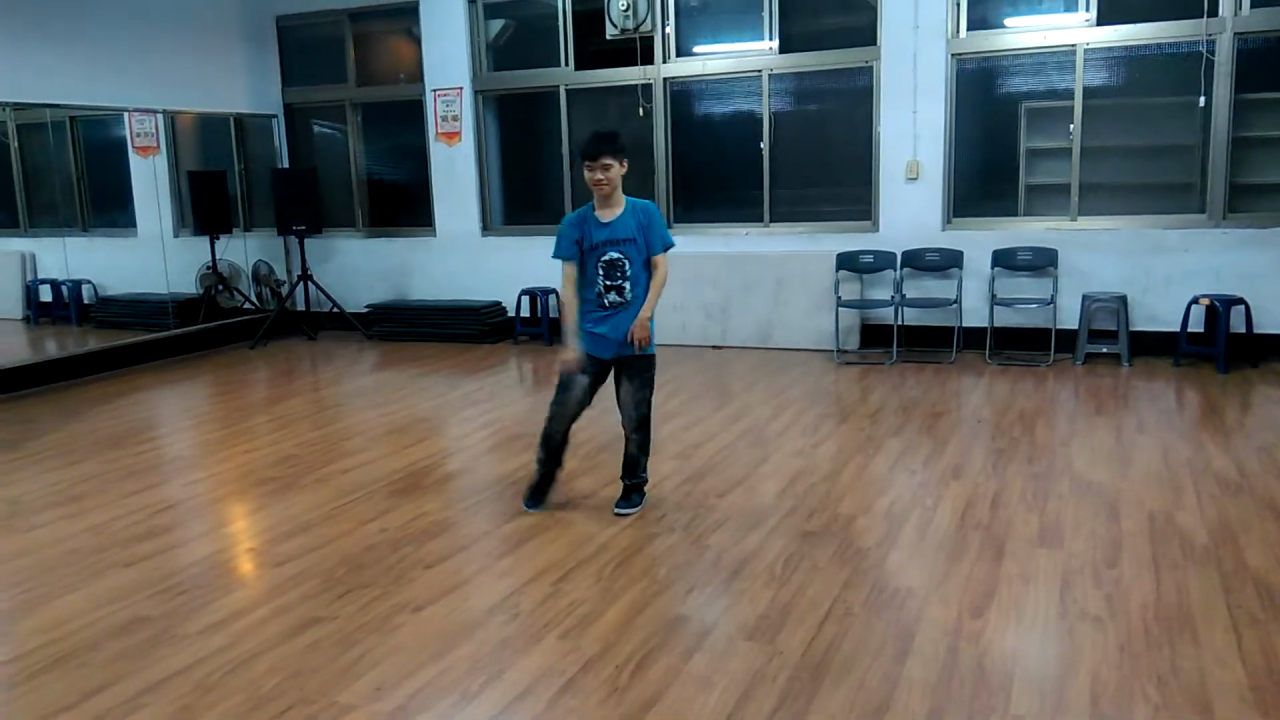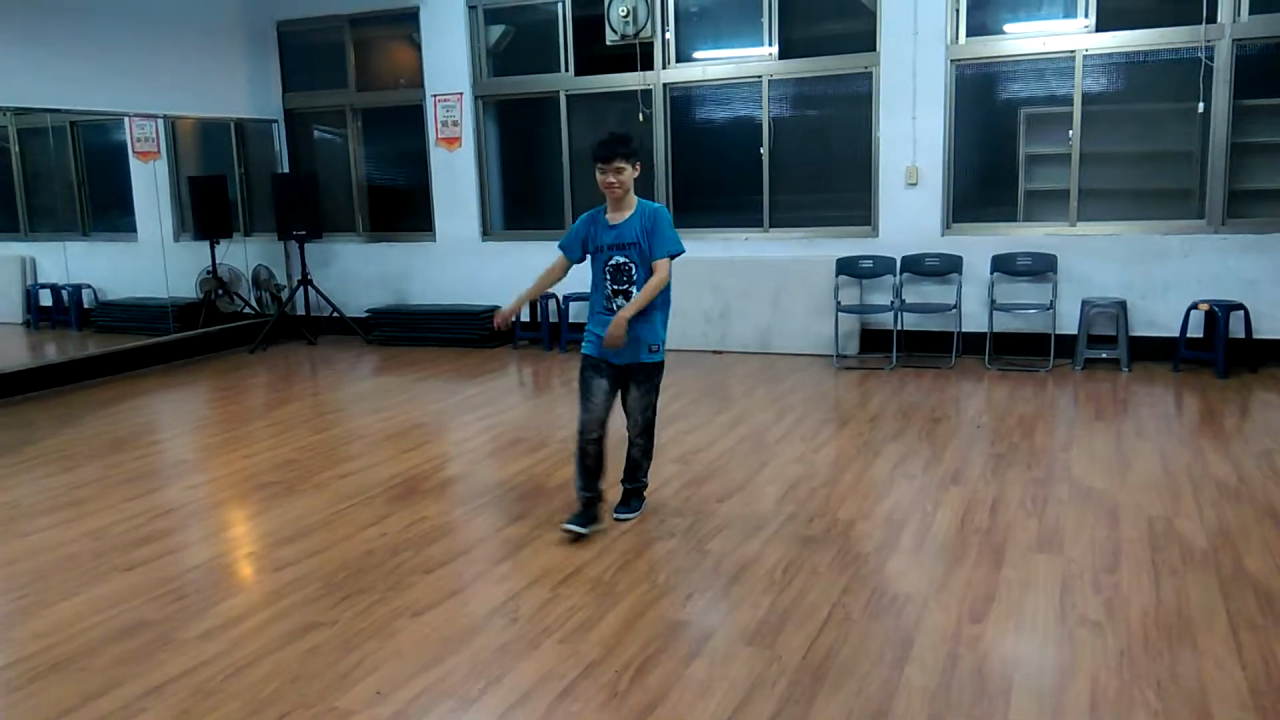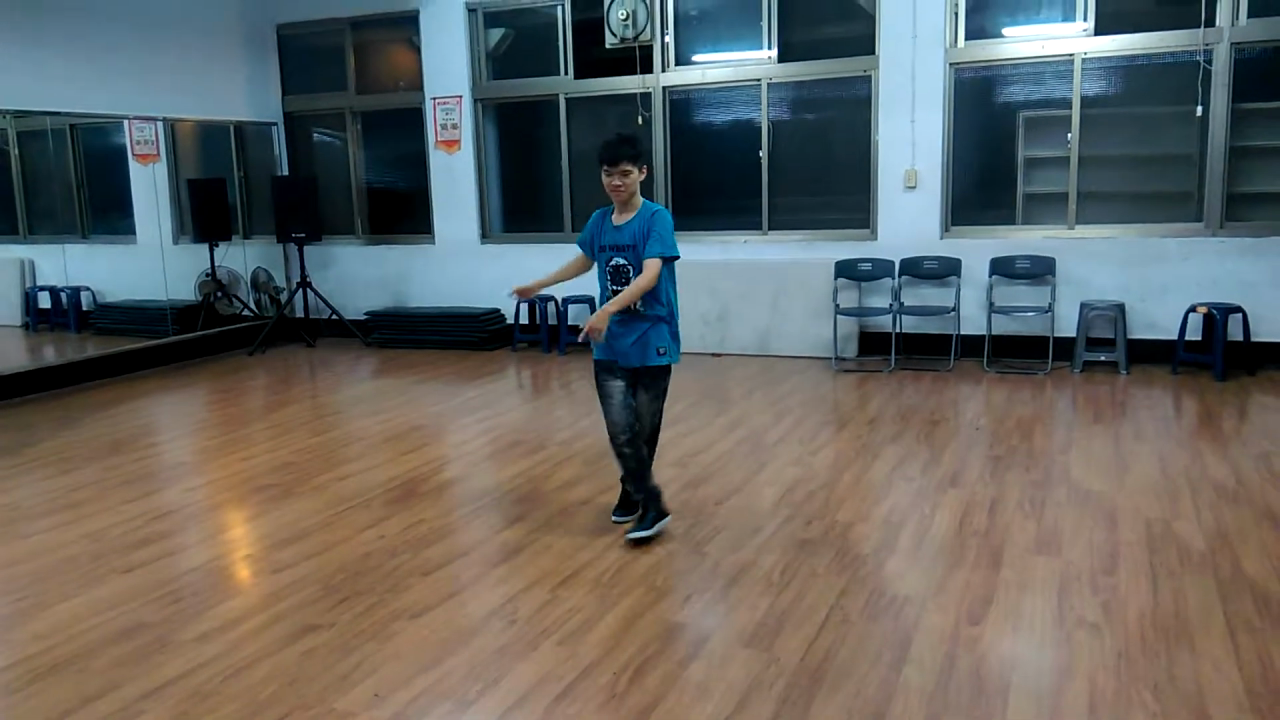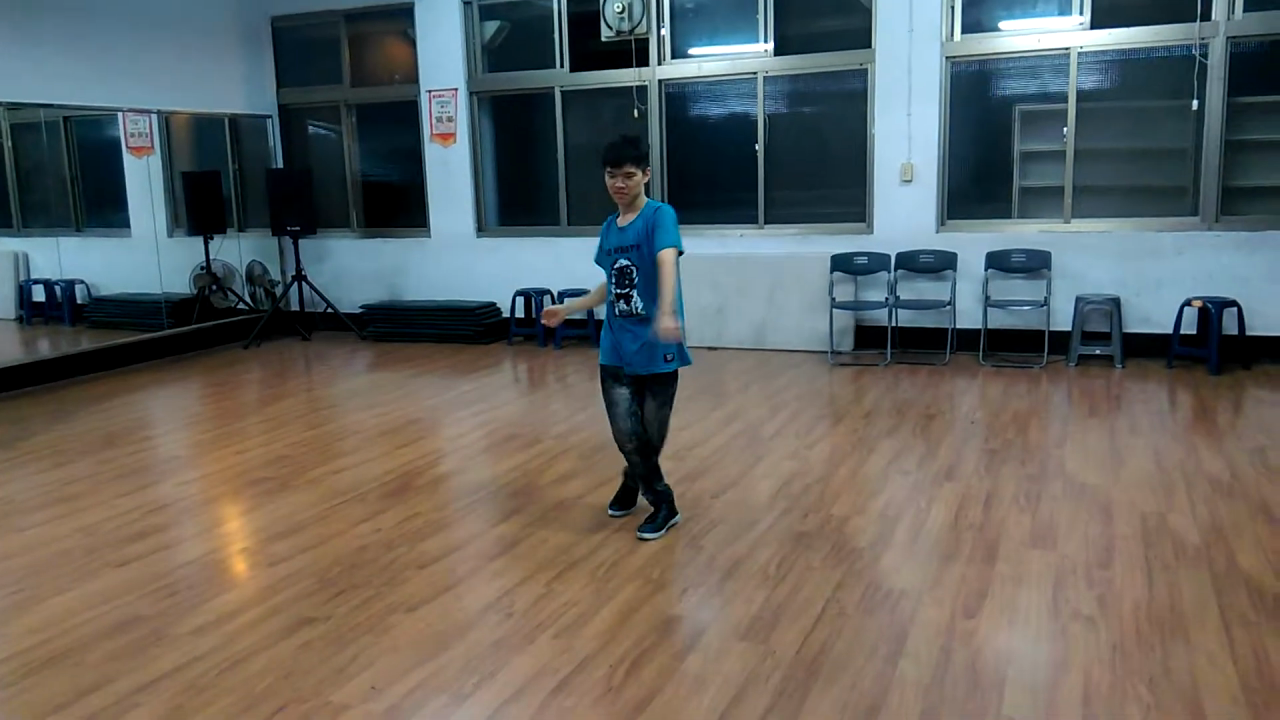
dt=0.2s
person 1, frame 1
left shoulder: (646, 213)
right shoulder: (575, 223)
left elbow: (660, 270)
right elbow: (568, 285)
left wrist: (644, 317)
right wrist: (570, 340)
left hip: (635, 339)
right hip: (590, 338)
left knee: (635, 420)
right knee: (561, 415)
left ankle: (634, 485)
right ankle: (544, 478)
person 1, frame 2
left shoulder: (655, 216)
right shoulder: (589, 222)
left elbow: (661, 275)
right elbow: (559, 267)
left wrist: (625, 316)
right wrist: (519, 303)
left hip: (644, 342)
right hip: (598, 343)
left knee: (641, 426)
right knee: (590, 426)
left ankle: (633, 490)
right ankle: (588, 502)
person 1, frame 3
left shoulder: (656, 218)
right shoulder: (598, 221)
left elbow: (649, 276)
right elbow: (583, 261)
left wrist: (605, 311)
right wrist: (537, 285)
left hip: (651, 344)
right hip: (609, 347)
left knee: (645, 430)
right knee: (620, 430)
left ankle: (630, 491)
right ankle: (651, 505)
person 1, frame 4
left shoulder: (659, 217)
right shoulder: (609, 226)
left elbow: (666, 264)
left wrist: (666, 313)
right wrist: (567, 308)
left hip: (656, 352)
right hip: (615, 350)
left knee: (651, 436)
right knee: (626, 434)
left ankle: (634, 484)
right ankle: (663, 507)
